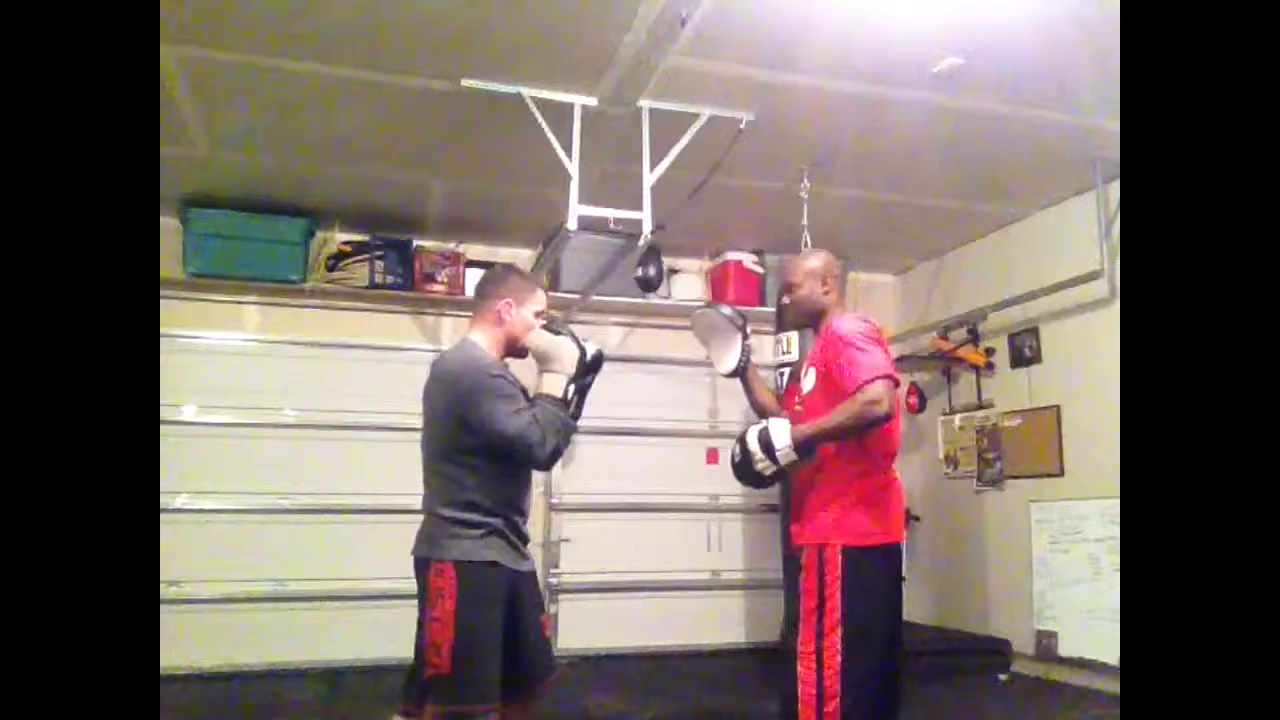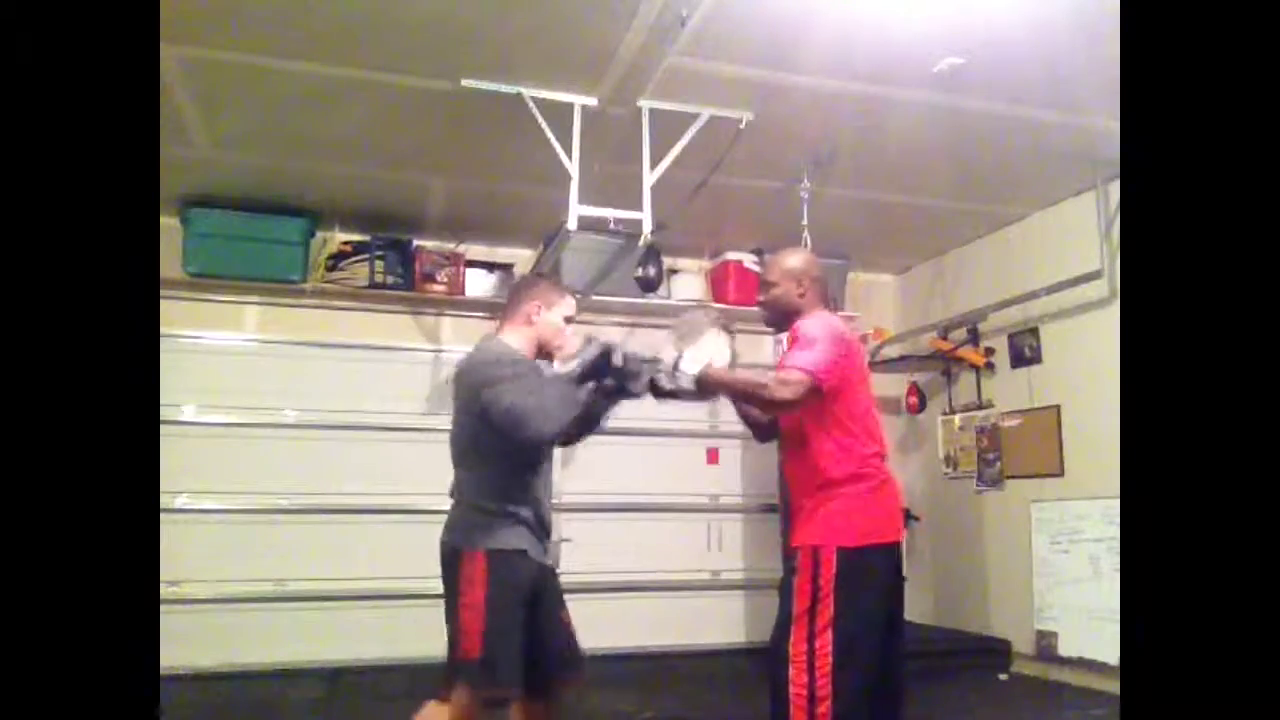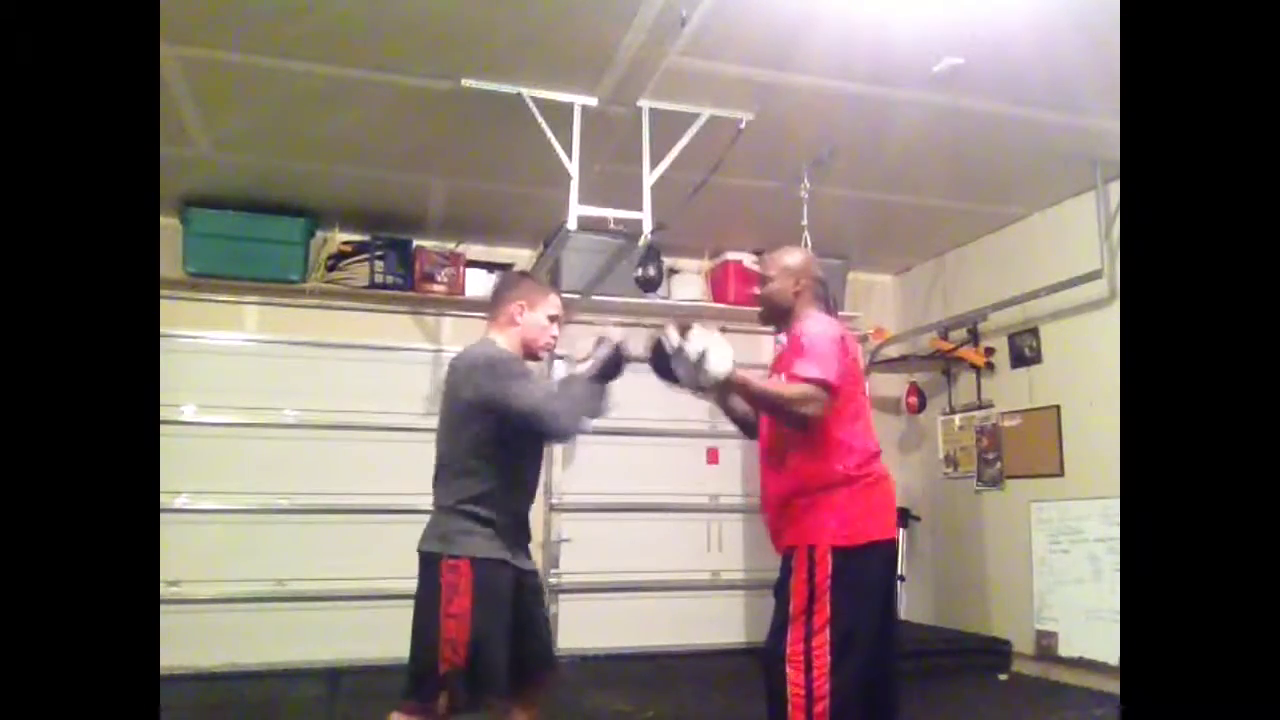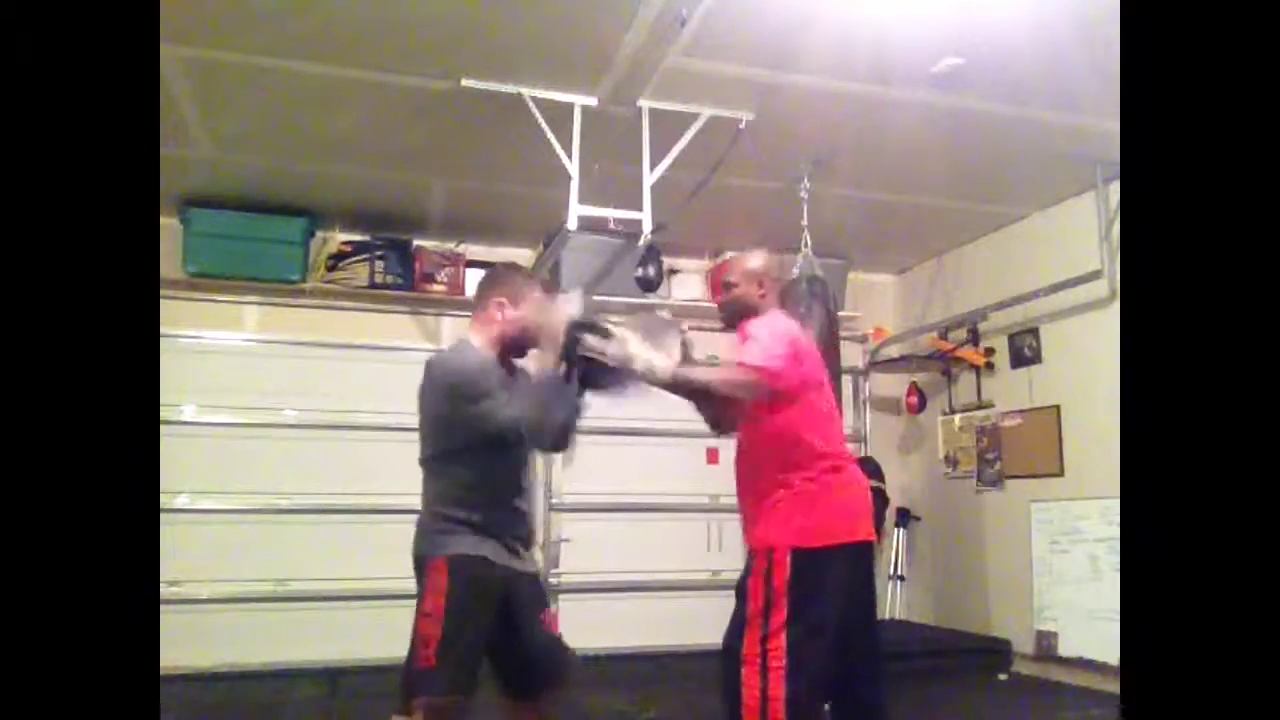
dt=1s
person 1, frame 1
left shoulder: (849, 332)
right shoulder: (821, 348)
left elbow: (879, 402)
right elbow: (783, 417)
left wrist: (794, 437)
right wrist: (745, 369)
left hip: (846, 530)
right hip: (862, 528)
left knee: (822, 665)
right knee: (868, 662)
person 1, frame 2
left shoulder: (817, 331)
right shoulder: (811, 339)
left elbow: (786, 391)
right elbow: (770, 427)
left wrist: (705, 375)
right wrist: (726, 378)
left hip: (841, 525)
right hip: (865, 523)
left knee: (807, 663)
right knee: (870, 662)
person 1, frame 3
left shoulder: (817, 332)
right shoulder: (797, 344)
left elbow: (808, 404)
right elbow: (757, 424)
left wrist: (728, 372)
right wrist: (714, 382)
left hip: (836, 522)
right hip: (858, 524)
left knee: (804, 660)
right knee: (862, 662)
person 1, frame 4
left shoulder: (770, 331)
right shoulder: (770, 338)
left elbow: (737, 386)
right elbow: (723, 417)
left wrist: (655, 367)
right wrist: (675, 362)
left hip: (805, 522)
right hip: (842, 520)
left knee: (764, 666)
right knee: (851, 670)
person 2, frame 1
left shoulder: (489, 371)
right shoulder: (470, 370)
left elbow: (539, 448)
right elbow: (537, 446)
left wrist: (575, 383)
right wrist: (557, 377)
left hip: (505, 554)
right hip: (462, 558)
person 2, frame 2
left shoulder: (522, 368)
right shoulder: (492, 363)
left elbow: (566, 429)
right elbow: (536, 423)
left wrist: (603, 388)
right wrist: (575, 375)
left hip: (524, 546)
right hip: (487, 546)
left knee: (542, 679)
person 2, frame 3
left shoulder: (507, 368)
right shoulder: (486, 364)
left elbow: (539, 423)
right elbow: (558, 418)
left wrist: (588, 373)
right wrist: (593, 369)
left hip: (508, 550)
right hip: (467, 551)
left knee: (527, 677)
person 2, frame 4
left shoulder: (504, 372)
right shoulder: (460, 370)
left elbow: (554, 436)
right elbow: (530, 425)
left wrist: (558, 361)
right wrist: (552, 361)
left hip: (510, 553)
right hip: (458, 551)
left knee: (537, 680)
